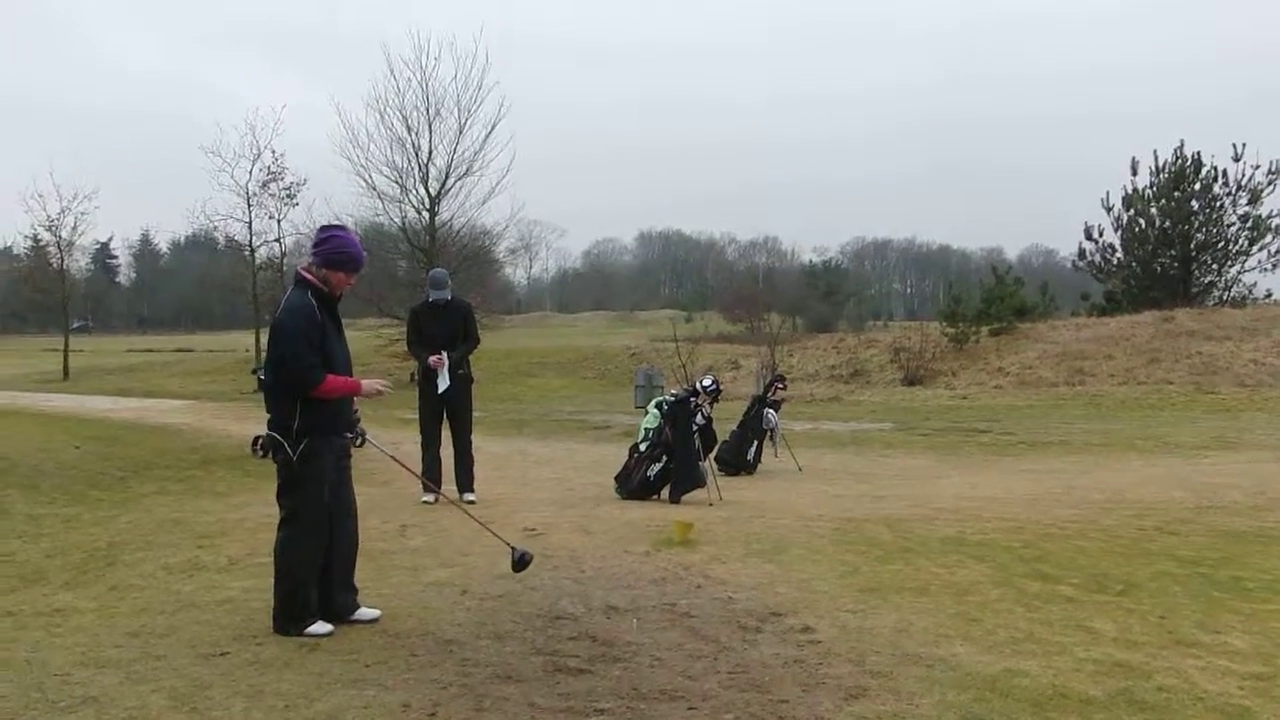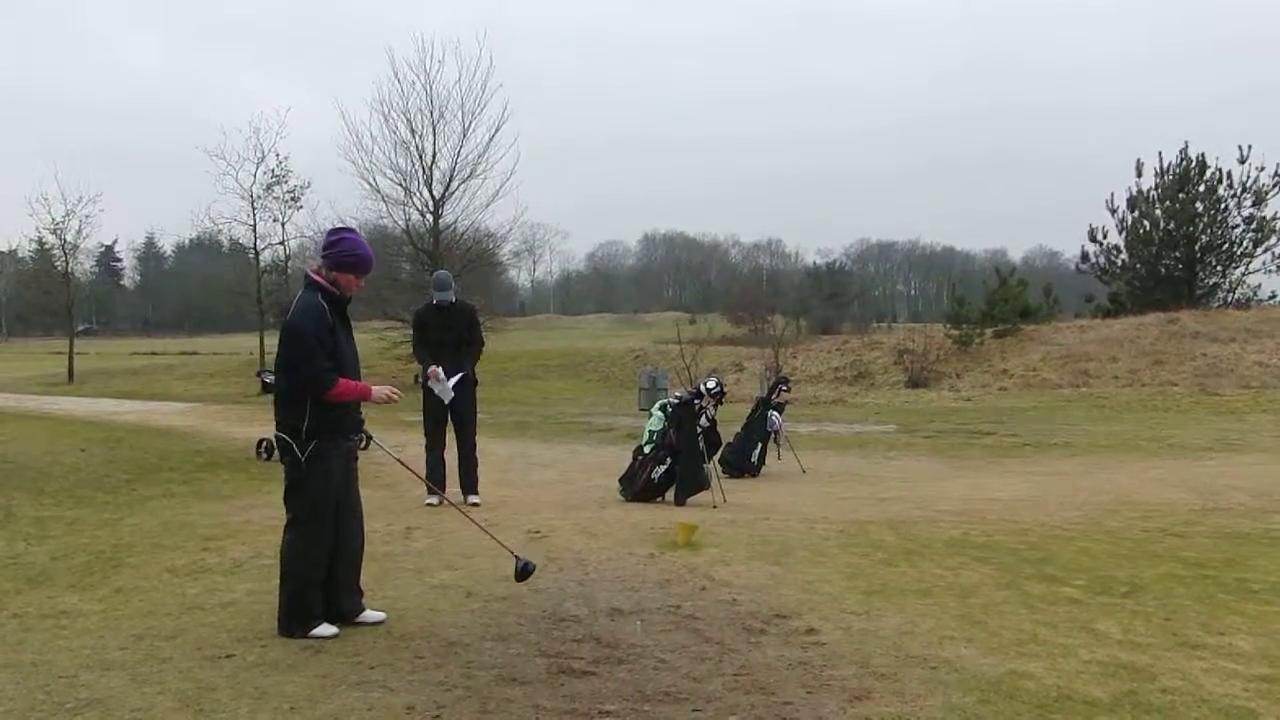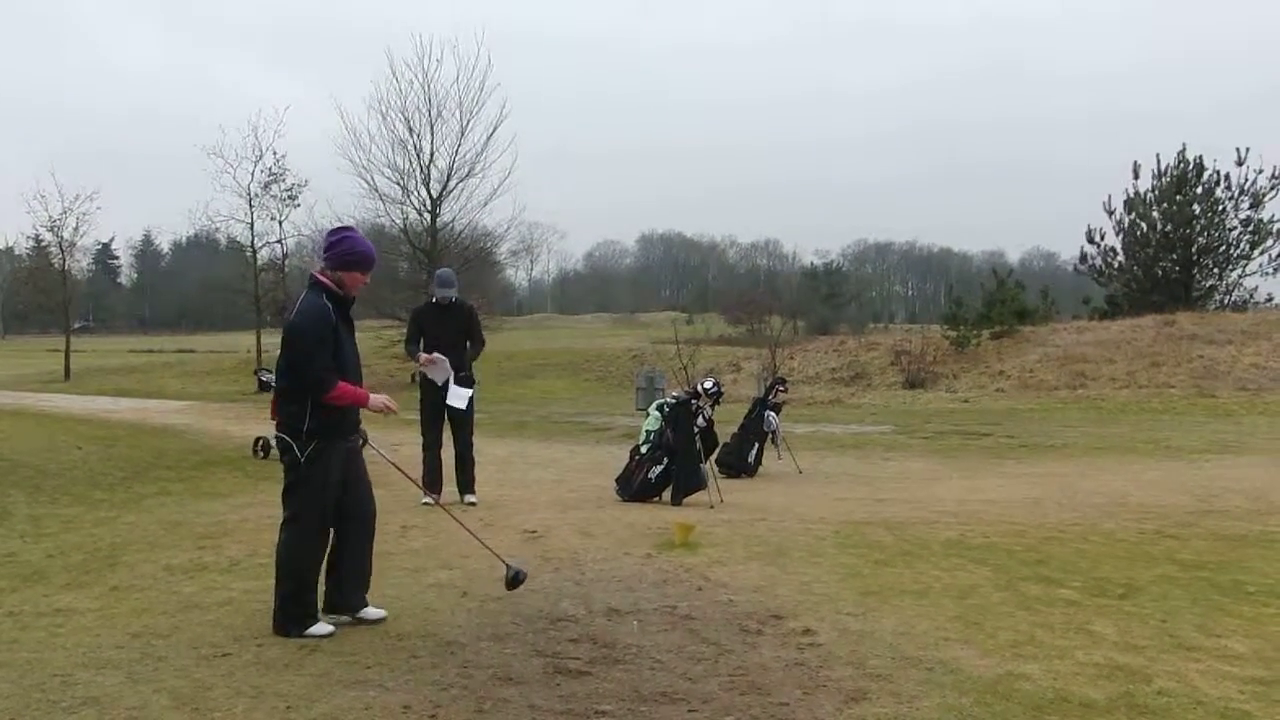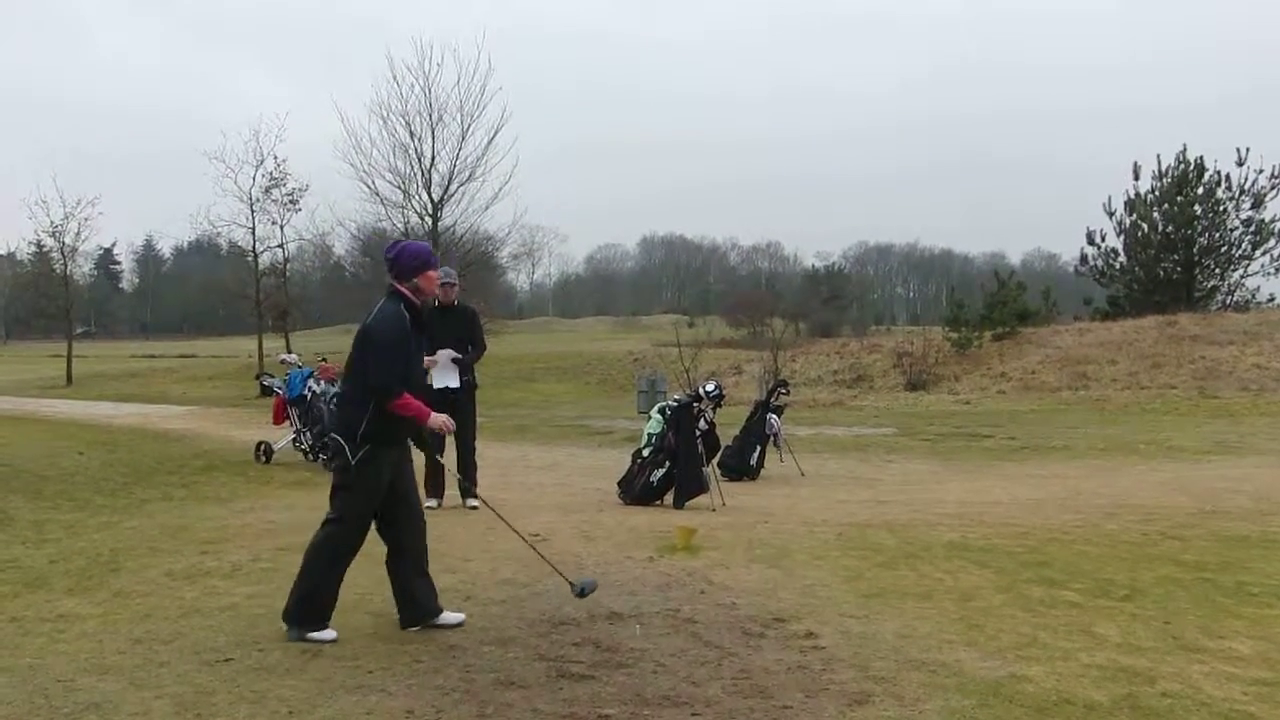
dt=0.5s
person 1, frame 1
left shoulder: (324, 303)
right shoulder: (298, 309)
right elbow: (306, 379)
left wrist: (346, 408)
right wrist: (357, 387)
left hip: (329, 433)
right hip: (302, 437)
left knee: (341, 521)
right knee: (304, 525)
left ankle: (338, 602)
right ankle: (294, 615)
person 1, frame 2
left shoulder: (331, 306)
right shoulder: (308, 312)
right elbow: (317, 381)
left wrist: (353, 414)
right wrist: (368, 392)
left hip: (336, 435)
right hip: (310, 438)
left knee: (346, 523)
right knee: (310, 527)
left ankle: (343, 604)
right ankle: (298, 617)
person 1, frame 3
left shoulder: (334, 307)
right shoulder: (312, 312)
right elbow: (318, 382)
left wrist: (357, 408)
right wrist: (366, 399)
left hip: (338, 434)
right hip: (310, 438)
left knee: (358, 515)
right knee: (306, 527)
left ankle: (346, 601)
right ankle: (294, 617)
person 1, frame 4
left shoulder: (406, 316)
right shoulder: (389, 321)
right elbow: (384, 391)
left wrist: (420, 419)
right wrist: (426, 417)
left hip: (389, 440)
right hip: (364, 441)
left knee: (406, 525)
right knee: (345, 529)
left ankle: (420, 608)
right ankle: (304, 616)
person 2, frame 1
left shoulder: (463, 308)
right shoulder: (418, 311)
left elbow: (473, 340)
right elbow: (412, 344)
left wrist: (454, 357)
right wrist: (427, 358)
left hip: (459, 376)
right hip: (429, 378)
left knee: (462, 435)
right knee: (430, 436)
left ankle: (466, 488)
right ankle: (430, 488)
person 2, frame 2
left shoulder: (467, 310)
right shoulder: (422, 314)
left elbow: (477, 344)
right elbow: (418, 347)
left wrist: (465, 369)
right wrist: (429, 366)
left hip: (463, 380)
right hip: (433, 382)
left knee: (467, 438)
right knee: (434, 438)
left ankle: (470, 490)
right ankle: (435, 490)
person 2, frame 3
left shoulder: (467, 311)
right shoulder: (421, 312)
left elbow: (478, 341)
right elbow: (410, 343)
left wrist: (467, 359)
right wrist: (419, 356)
left hip: (460, 379)
right hip: (431, 381)
left knee: (464, 437)
right knee: (431, 438)
left ankle: (467, 489)
right ankle: (431, 490)
person 2, frame 4
left shoulder: (469, 314)
right shoulder: (426, 315)
left elbow: (480, 346)
left wrist: (467, 360)
right wrist: (423, 359)
left hip: (463, 383)
right hip: (434, 383)
left knee: (466, 441)
right knee: (433, 441)
left ankle: (469, 492)
right ankle: (434, 494)
